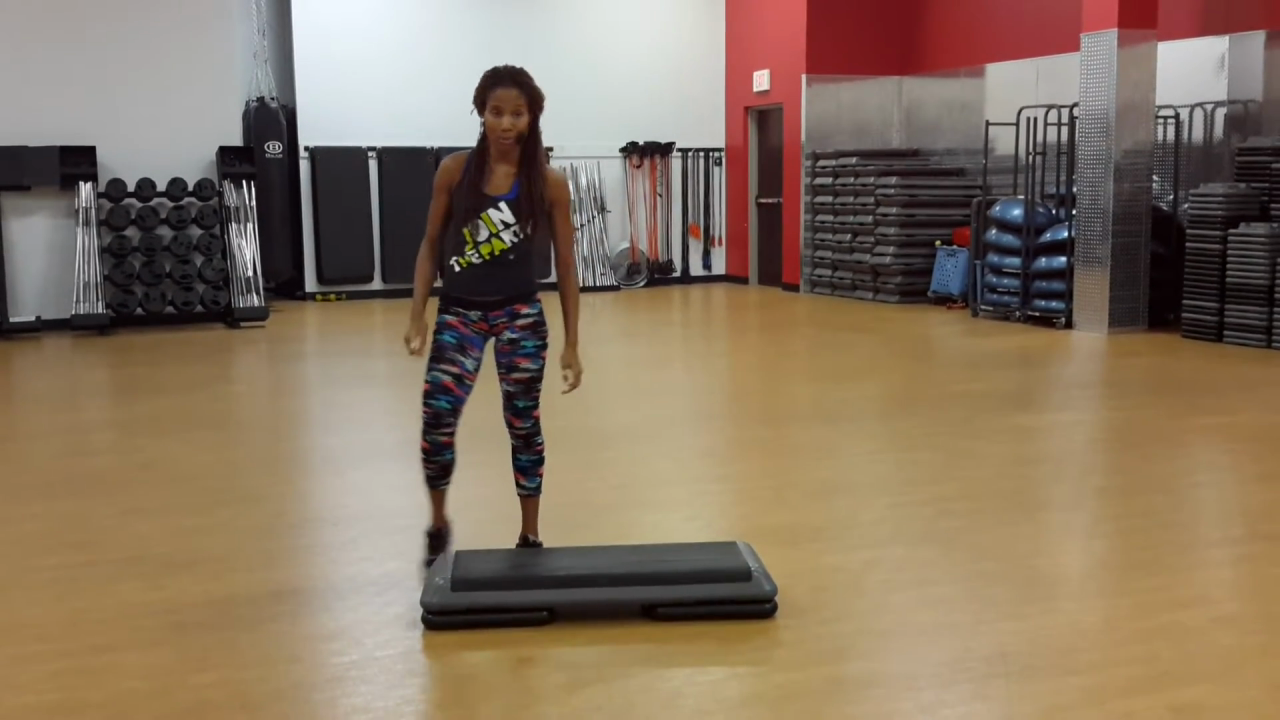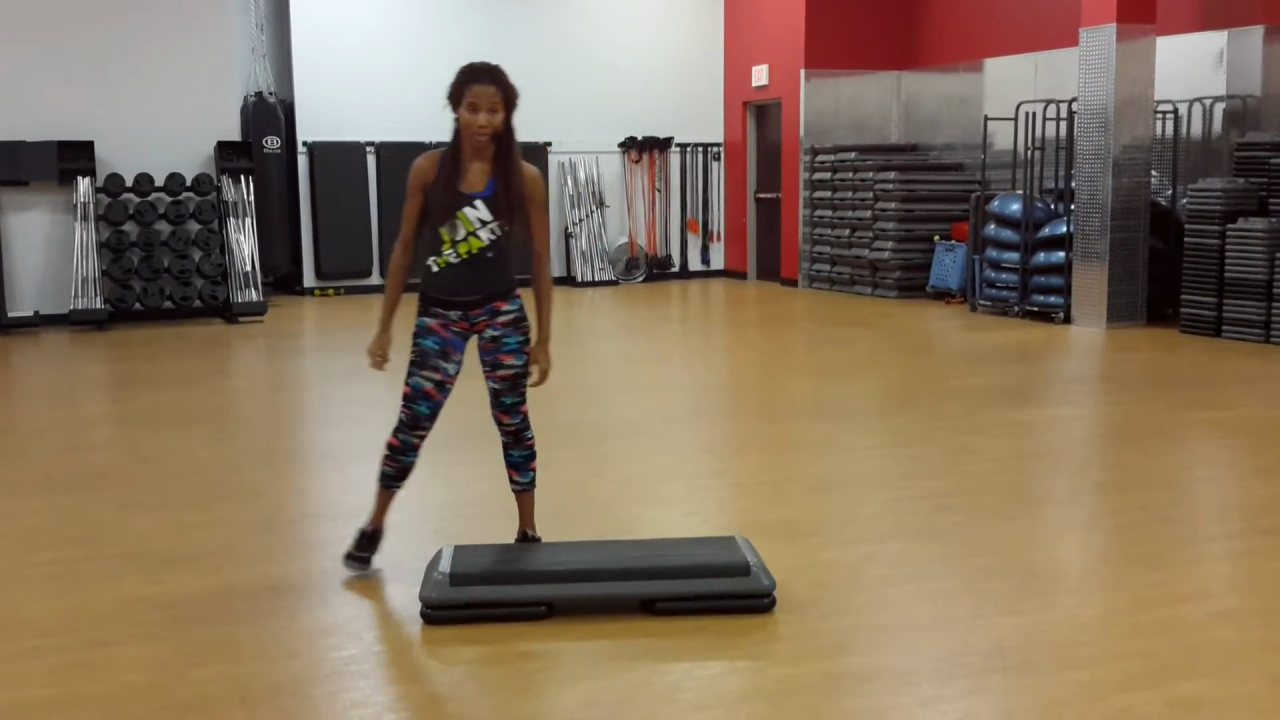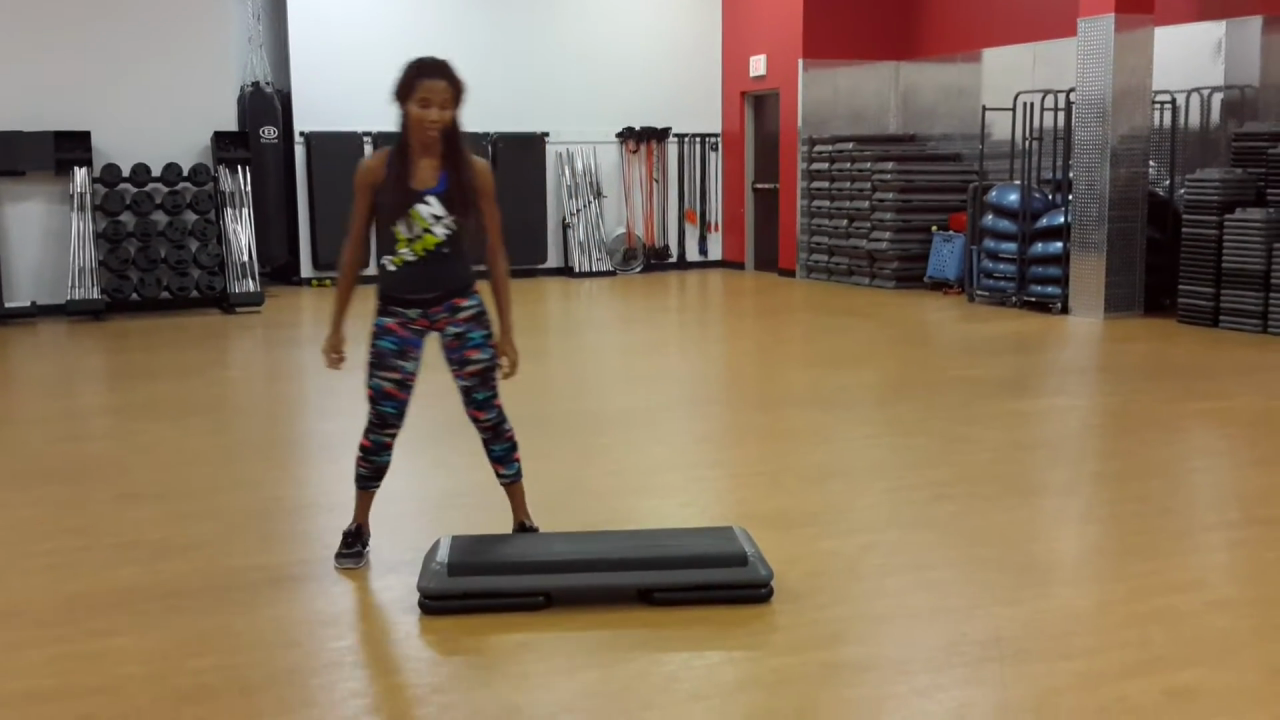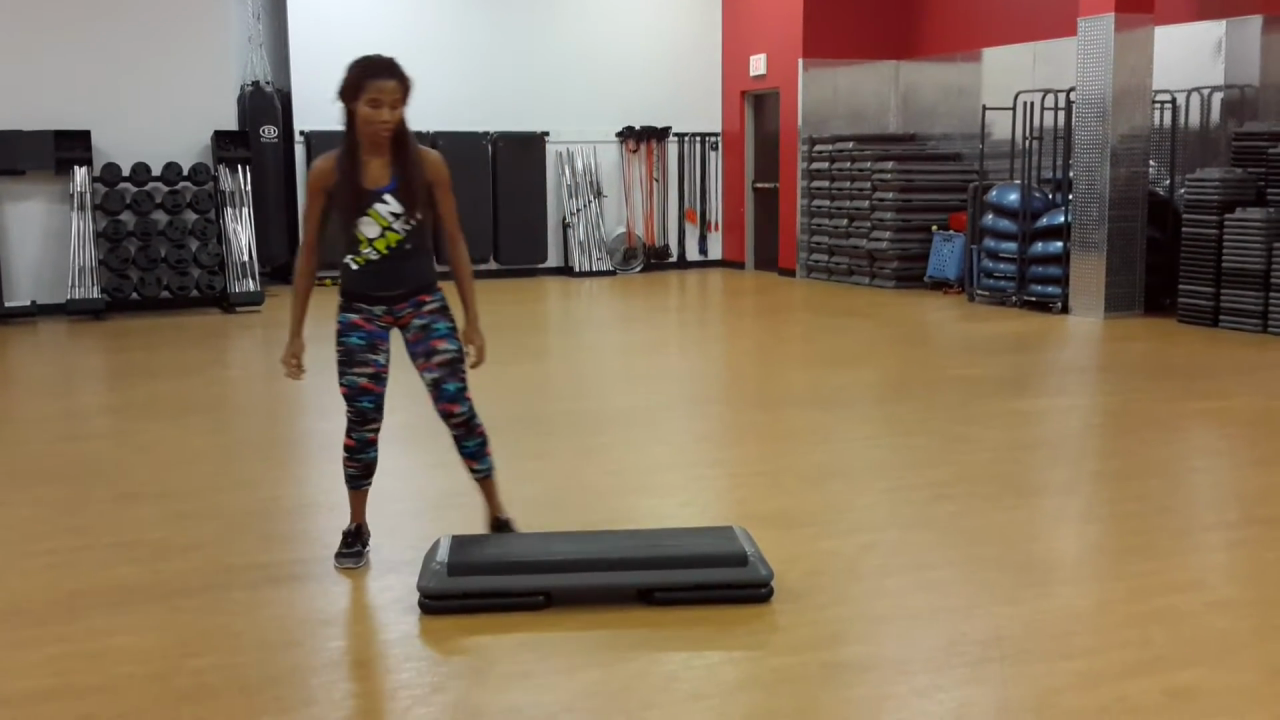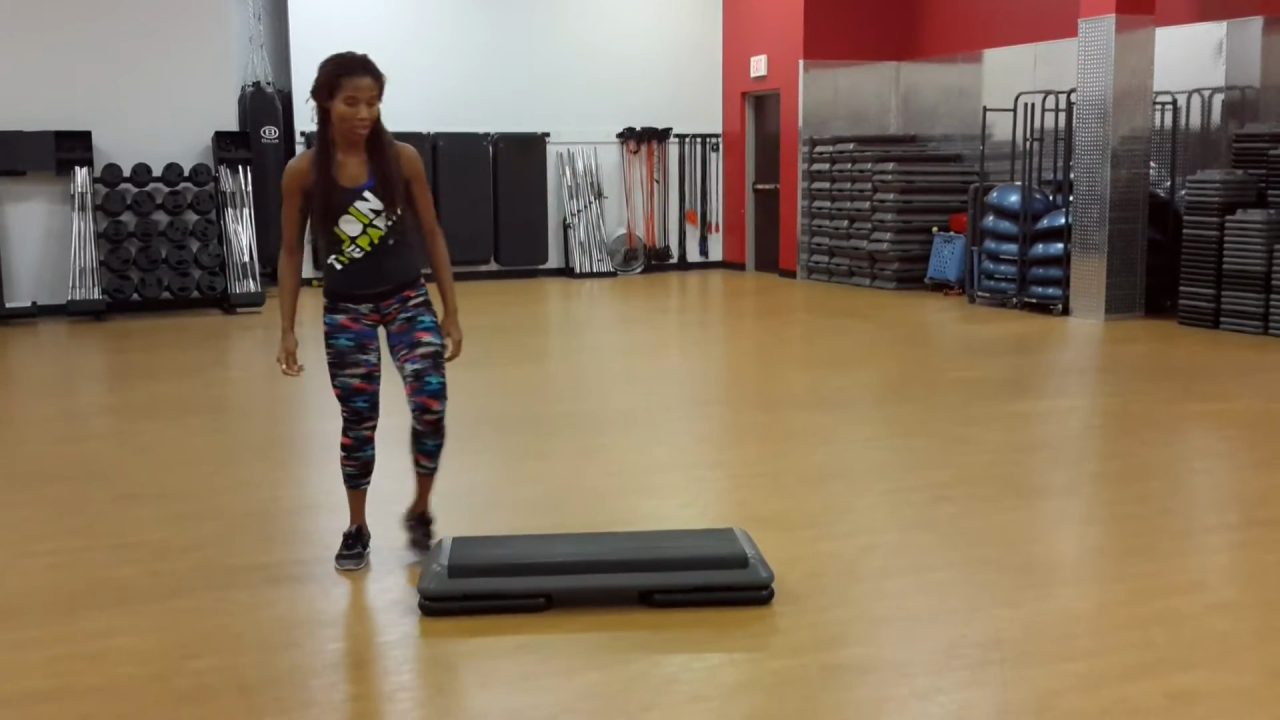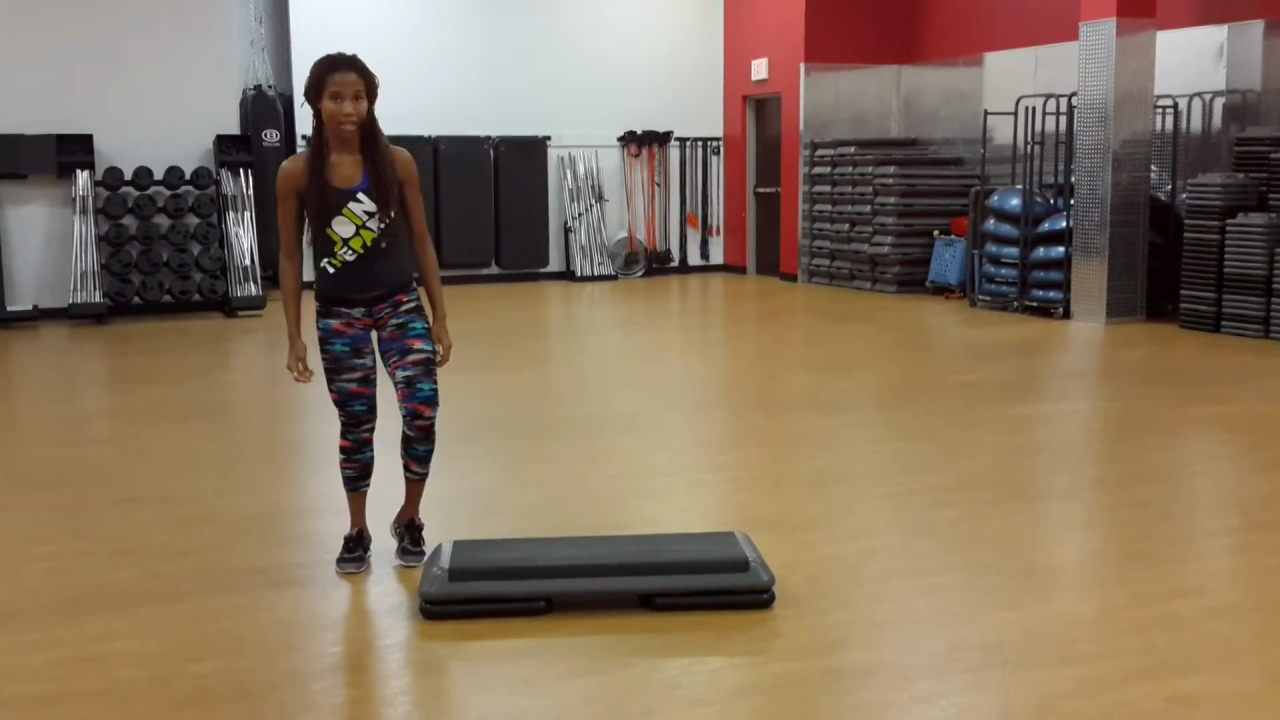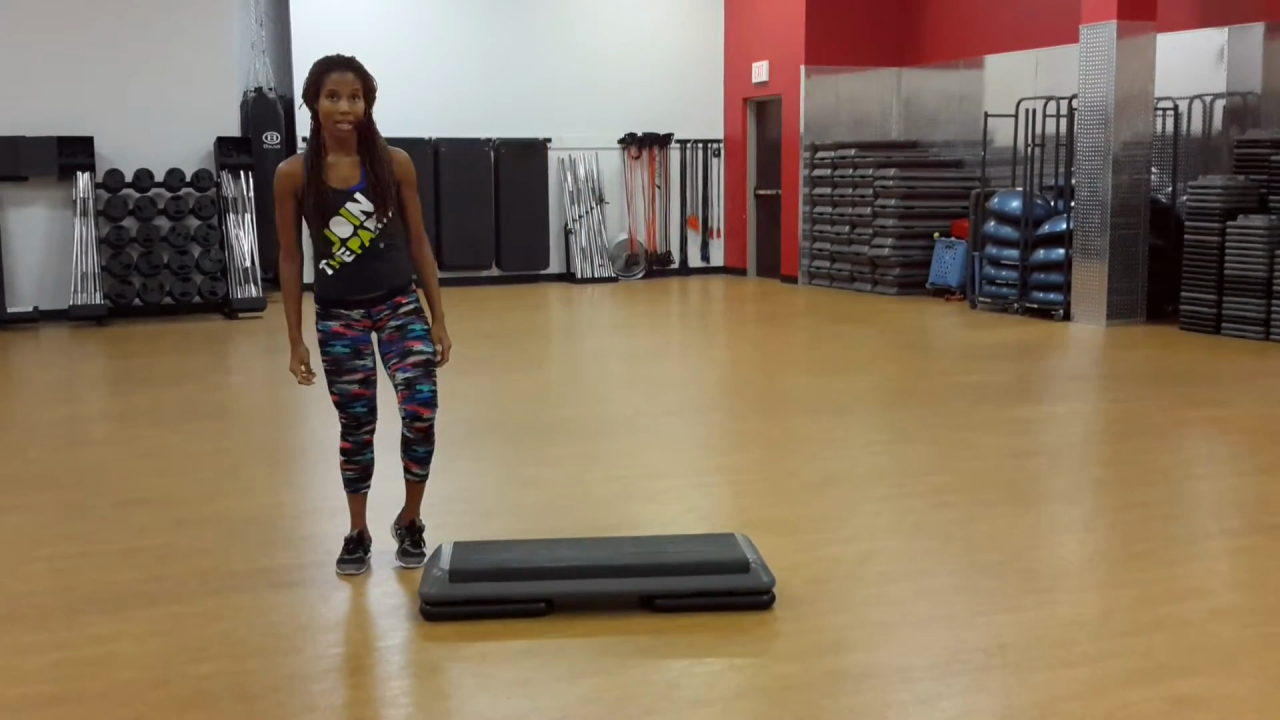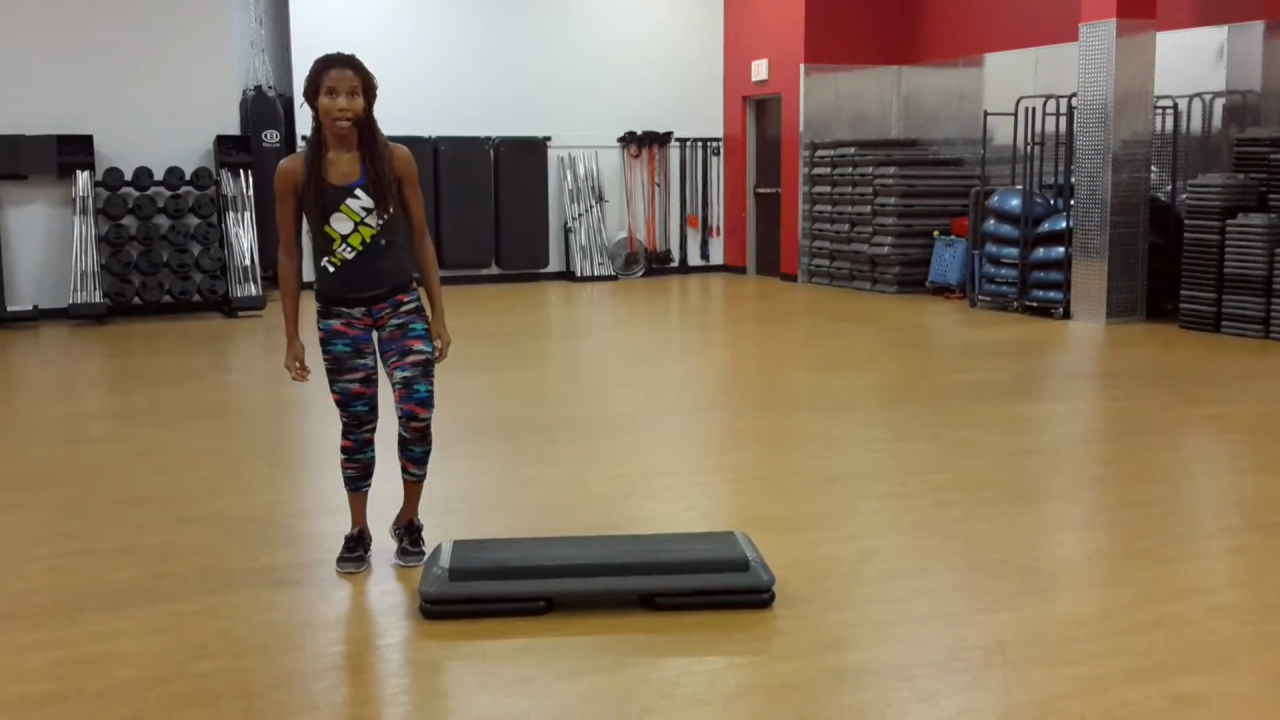
dt=0.2s
person 1, frame 1
left shoulder: (550, 182)
right shoulder: (454, 170)
left elbow: (565, 264)
right elbow: (431, 245)
left wrist: (572, 342)
right wrist: (417, 312)
left hip: (520, 314)
right hip: (459, 312)
left knee: (524, 424)
right knee: (437, 418)
left ankle: (530, 536)
right ankle: (438, 523)
person 1, frame 2
left shoulder: (525, 178)
right shoulder: (428, 169)
left elbow: (539, 261)
right elbow: (405, 247)
left wrist: (543, 338)
right wrist: (385, 325)
left hip: (502, 312)
right hip: (439, 313)
left knee: (513, 421)
right knee: (414, 421)
left ankle: (528, 531)
right ankle: (375, 525)
person 1, frame 3
left shoulder: (473, 171)
right shoulder: (376, 169)
left elbow: (496, 252)
right elbow: (355, 246)
left wrist: (506, 330)
right wrist: (337, 324)
left hip: (459, 307)
right hip: (396, 311)
left knee: (488, 415)
right knee: (383, 420)
left ankle: (523, 521)
right ankle: (358, 526)
person 1, frame 4
left shoulder: (426, 164)
right shoulder: (327, 171)
left elbow: (454, 242)
right elbow: (309, 252)
left wrist: (472, 319)
right wrist: (295, 331)
left hip: (423, 301)
right hip: (360, 310)
left knee: (457, 408)
right knee: (362, 421)
left ankle: (497, 515)
right ankle: (356, 527)
person 1, frame 5
left shoulder: (403, 159)
right shoulder: (303, 171)
left elbow: (432, 235)
right elbow: (291, 252)
left wrist: (451, 311)
right wrist: (287, 330)
left hip: (407, 299)
right hip: (345, 309)
left knee: (430, 406)
right knee: (357, 420)
left ankle: (420, 512)
right ankle: (357, 528)
person 1, frame 6
left shoulder: (396, 162)
right shoulder: (296, 172)
left elbow: (421, 240)
right elbow: (291, 255)
left wrist: (440, 318)
right wrist: (294, 336)
left hip: (400, 303)
right hip: (338, 313)
left knee: (422, 412)
right knee: (355, 424)
left ankle: (409, 520)
right ankle: (357, 532)
person 1, frame 7
left shoulder: (394, 162)
right shoulder: (294, 174)
left elbow: (418, 241)
right elbow: (290, 258)
left wrist: (438, 318)
right wrist: (295, 339)
left hip: (400, 304)
right hip: (337, 316)
left knee: (421, 414)
right knee: (356, 426)
left ankle: (410, 522)
right ankle: (357, 533)
person 1, frame 8
left shoulder: (396, 159)
right shoulder: (294, 170)
left elbow: (419, 236)
right elbow: (290, 253)
left wrist: (438, 313)
right wrist: (292, 335)
left hip: (400, 302)
right hip: (339, 313)
left knee: (417, 415)
right knee: (357, 424)
left ankle: (409, 521)
right ankle: (358, 531)
